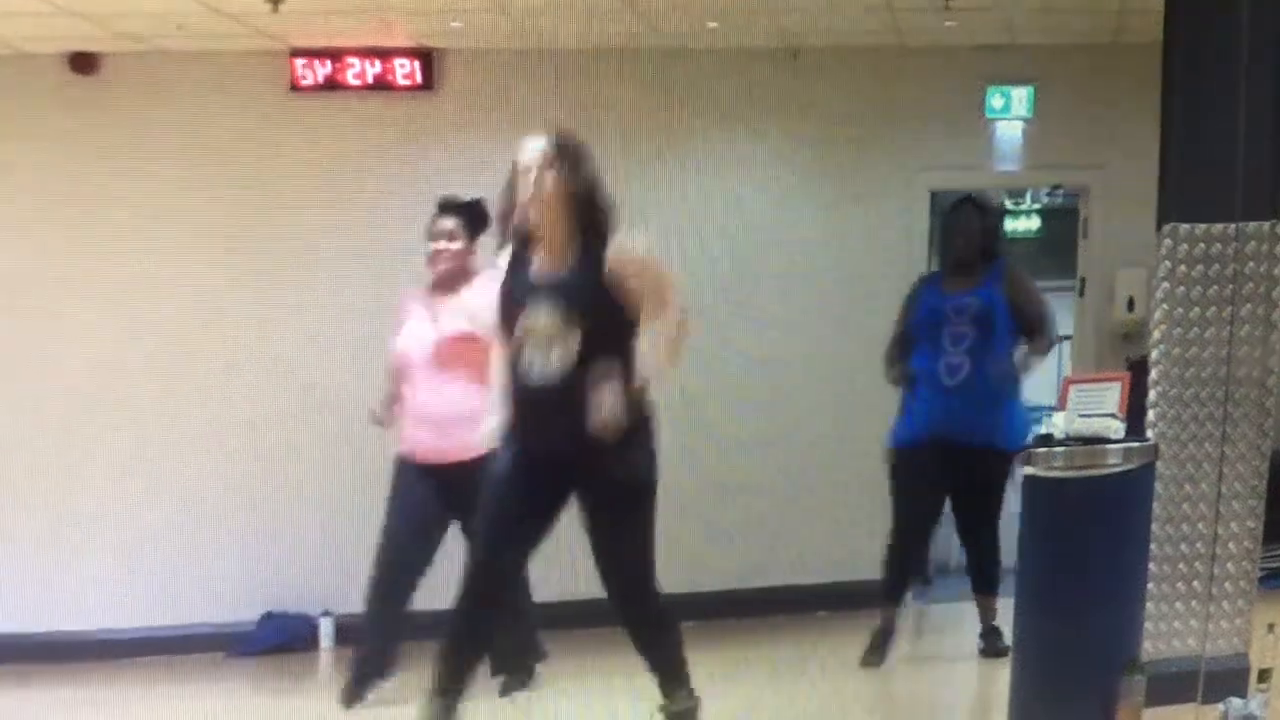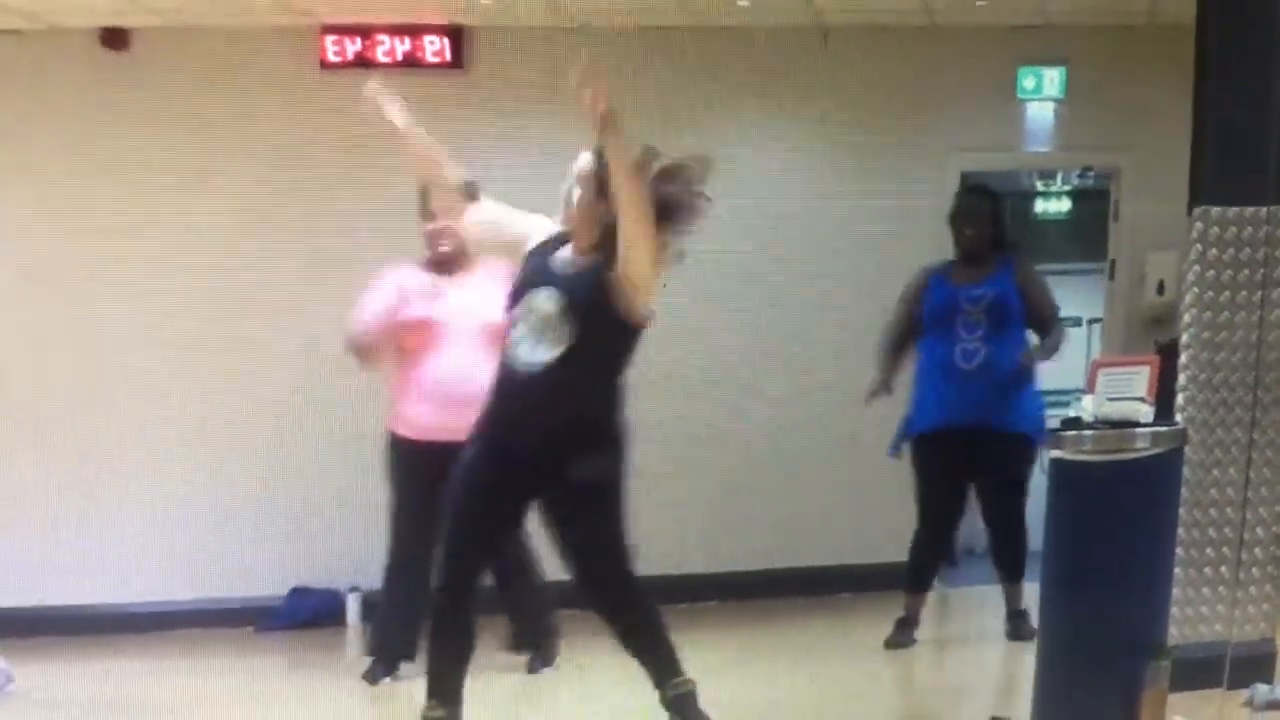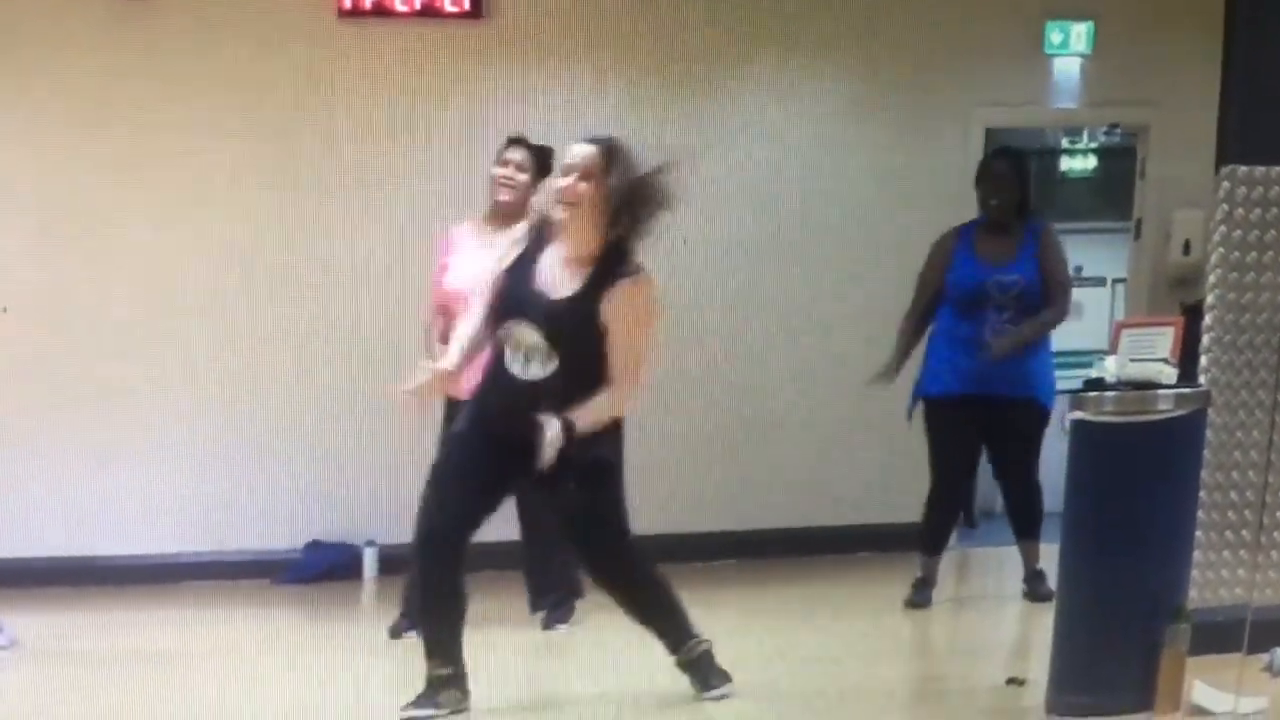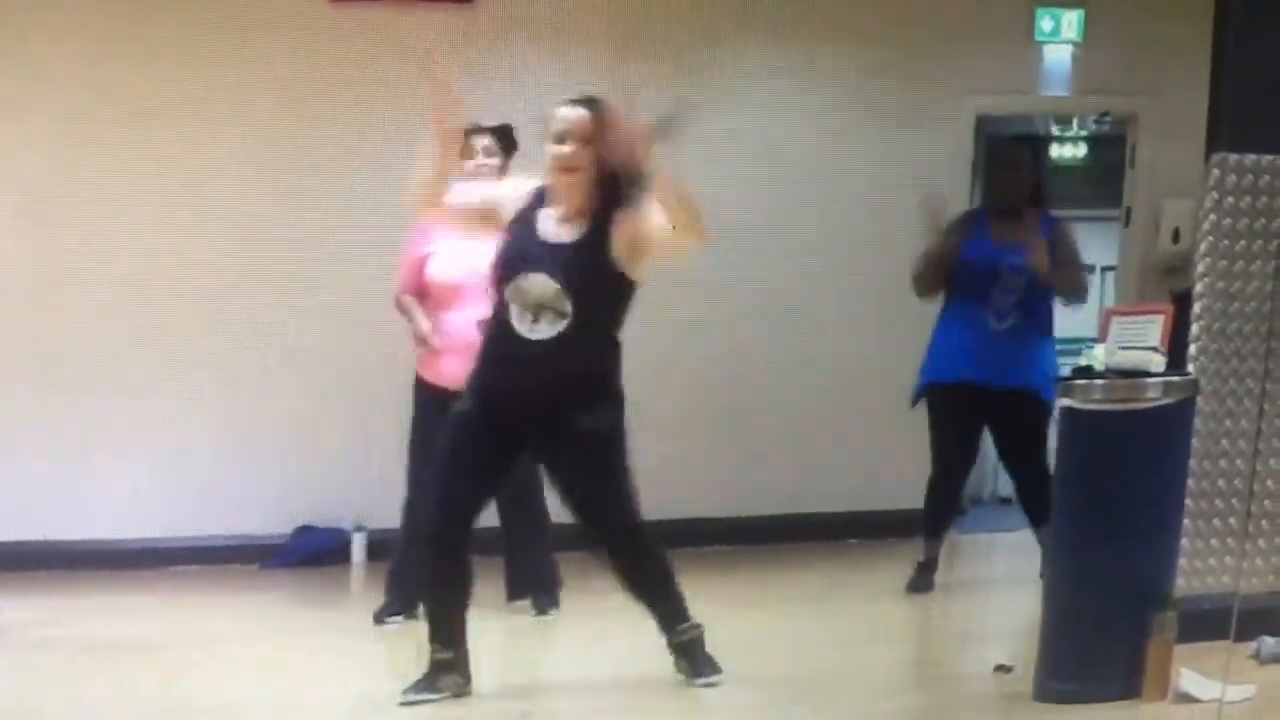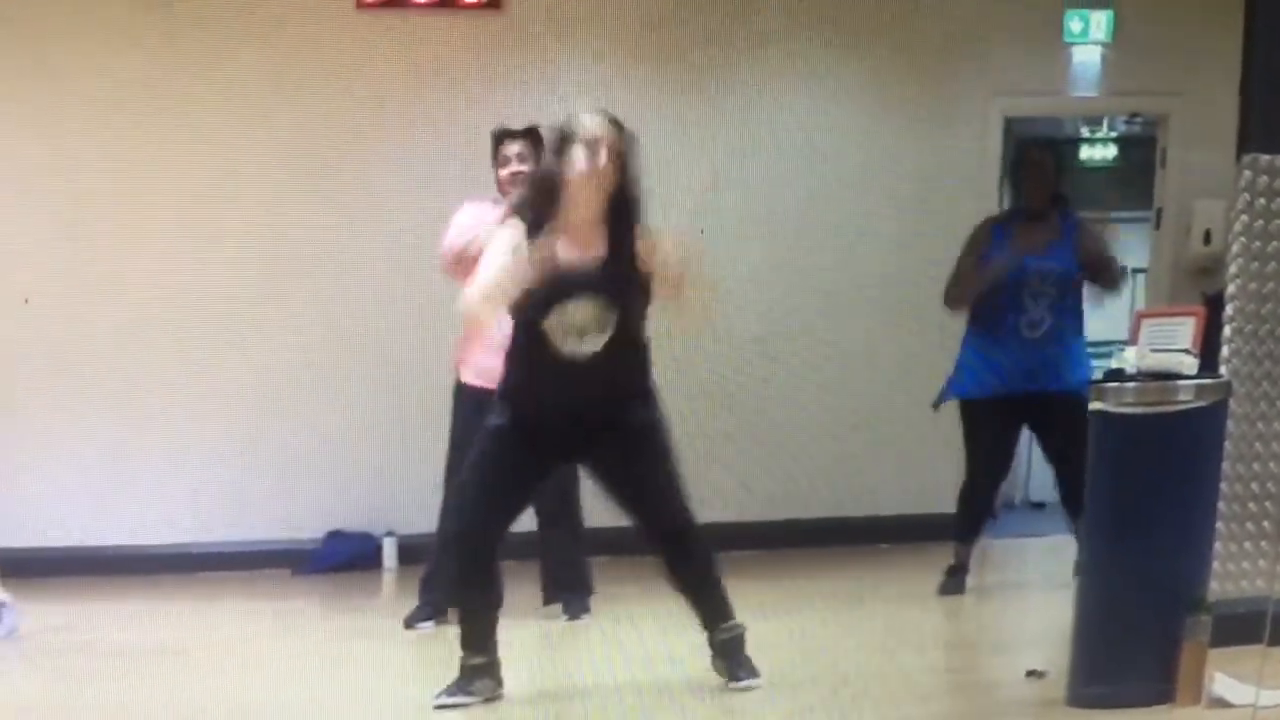
dt=1s
person 1, frame 1
left shoulder: (613, 257)
right shoulder: (515, 262)
left elbow: (670, 319)
left wrist: (631, 382)
left hip: (609, 453)
right hip: (533, 453)
left knee: (632, 590)
right knee: (483, 583)
person 1, frame 2
left shoulder: (630, 270)
right shoulder: (548, 245)
left elbow: (643, 229)
right elbow: (460, 217)
left wrist: (610, 132)
left hip: (579, 455)
right hip: (500, 446)
left knee: (610, 585)
right knee: (454, 581)
person 1, frame 3
left shoulder: (625, 286)
right shoulder: (525, 245)
left elbow: (626, 387)
right elbow: (486, 305)
left wrist: (568, 426)
right wrist: (449, 362)
left hip: (579, 442)
right hip: (490, 430)
left knee: (614, 564)
right knee: (434, 543)
left ankle: (695, 655)
person 1, frame 4
left shoulder: (625, 226)
right shoulder: (526, 207)
left elbow: (688, 235)
left wrist: (646, 162)
left hip: (581, 411)
right hip: (491, 406)
left knee: (620, 537)
right knee: (443, 530)
left ankle: (687, 642)
right ankle: (448, 664)
person 1, frame 5
left shoulder: (639, 235)
right shoulder: (520, 231)
left elbow: (681, 290)
right elbow: (475, 309)
left wrist: (677, 284)
right wrist: (526, 272)
left hip: (621, 415)
right hip: (528, 416)
left knee: (675, 532)
right knee: (472, 536)
left ankle: (728, 645)
right ankle: (479, 667)
person 2, frame 1
left shoulder: (496, 286)
right shoulder: (413, 305)
left wrist: (456, 318)
right wrist: (390, 405)
left hip: (483, 455)
right hip: (419, 459)
right knee: (396, 561)
left ankle: (518, 660)
right ankle: (369, 669)
person 2, frame 2
left shoulder: (500, 274)
right shoulder: (397, 280)
right elbow: (359, 344)
right wrist: (402, 310)
right hip: (416, 439)
left knee: (501, 540)
right knee: (411, 546)
left ankle: (535, 635)
right ankle: (391, 649)
person 2, frame 3
right shoulder: (459, 237)
right elbow: (438, 309)
right wrist: (437, 354)
right hip: (465, 398)
left knee: (539, 500)
left ankle: (558, 597)
right ankle: (421, 605)
person 2, frame 4
right shoulder: (433, 219)
right elbow: (403, 290)
right wrist: (418, 318)
right hip: (440, 387)
left knee: (520, 488)
right knee: (428, 491)
left ankle: (538, 583)
right ankle: (406, 591)
person 2, frame 5
right shoulder: (473, 219)
right elbow: (454, 260)
right wrist: (508, 212)
right hip: (482, 385)
left knee: (558, 494)
right knee: (463, 493)
left ankle: (572, 590)
right ankle: (436, 596)
person 3, frame 1
left shoulder: (1008, 282)
right shoulder: (925, 288)
left elbow: (1045, 333)
right elbow: (897, 347)
left wrist: (1021, 362)
right wrist: (897, 369)
left hip: (987, 430)
right hip: (924, 428)
left knee: (980, 529)
right knee: (910, 528)
left ankle: (990, 627)
right ankle: (884, 628)
person 3, frame 2
left shoulder: (1018, 272)
right shoulder: (931, 281)
left elbow: (1053, 328)
right elbow: (899, 337)
left wrist: (1041, 351)
right wrist: (886, 376)
left hip: (1007, 417)
right hip: (940, 418)
left knee: (1005, 513)
right knee: (935, 518)
left ankle: (1016, 609)
right ankle: (909, 618)
person 3, frame 3
left shoulder: (1041, 240)
right shoulder: (953, 245)
left elbow: (1061, 305)
right elbow: (919, 310)
left wrist: (1023, 333)
right wrist: (898, 358)
left hip: (1022, 386)
right hip: (954, 385)
left knee: (1021, 481)
right knee: (949, 485)
left ankle: (1033, 570)
right ankle: (926, 576)
person 3, frame 4
left shoulder: (1053, 232)
right shoulder: (966, 227)
left elbow: (1078, 290)
right elbow: (923, 286)
left wrist: (1047, 271)
right wrist: (938, 250)
left hip: (1023, 375)
right hip: (957, 371)
left knee: (1030, 471)
right knee: (949, 470)
right ankle: (928, 562)
person 3, frame 5
left shoulder: (1077, 232)
right shoulder: (988, 233)
left elbow: (1112, 280)
right elbow: (953, 298)
left wrist: (1096, 261)
right wrist: (992, 274)
left hip: (1061, 379)
right hip: (990, 379)
left knee: (1077, 472)
right knee: (984, 474)
right ankle: (958, 566)
